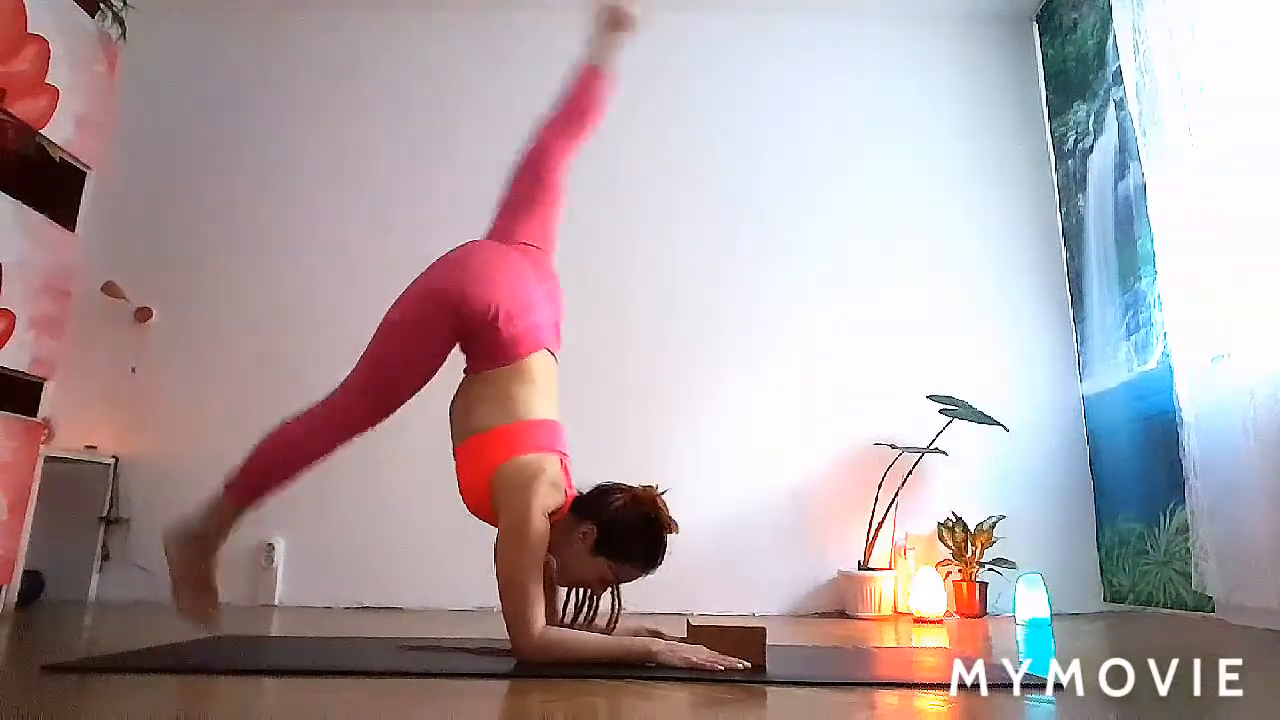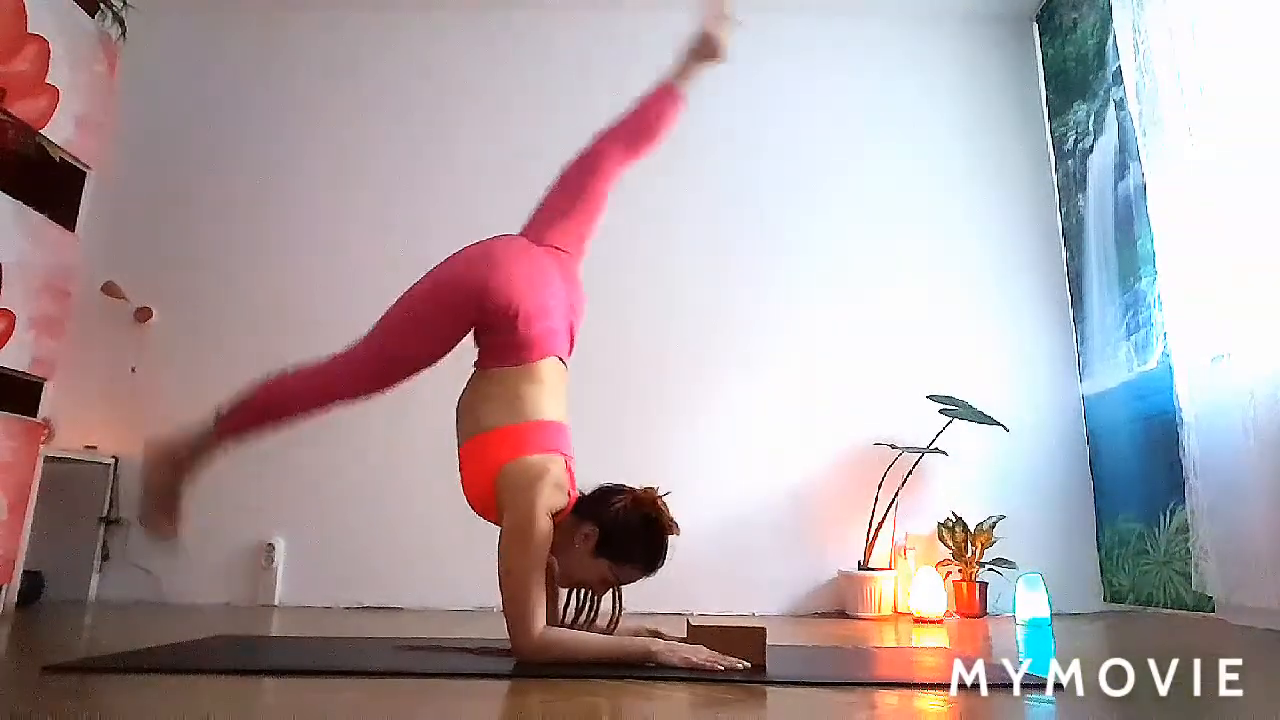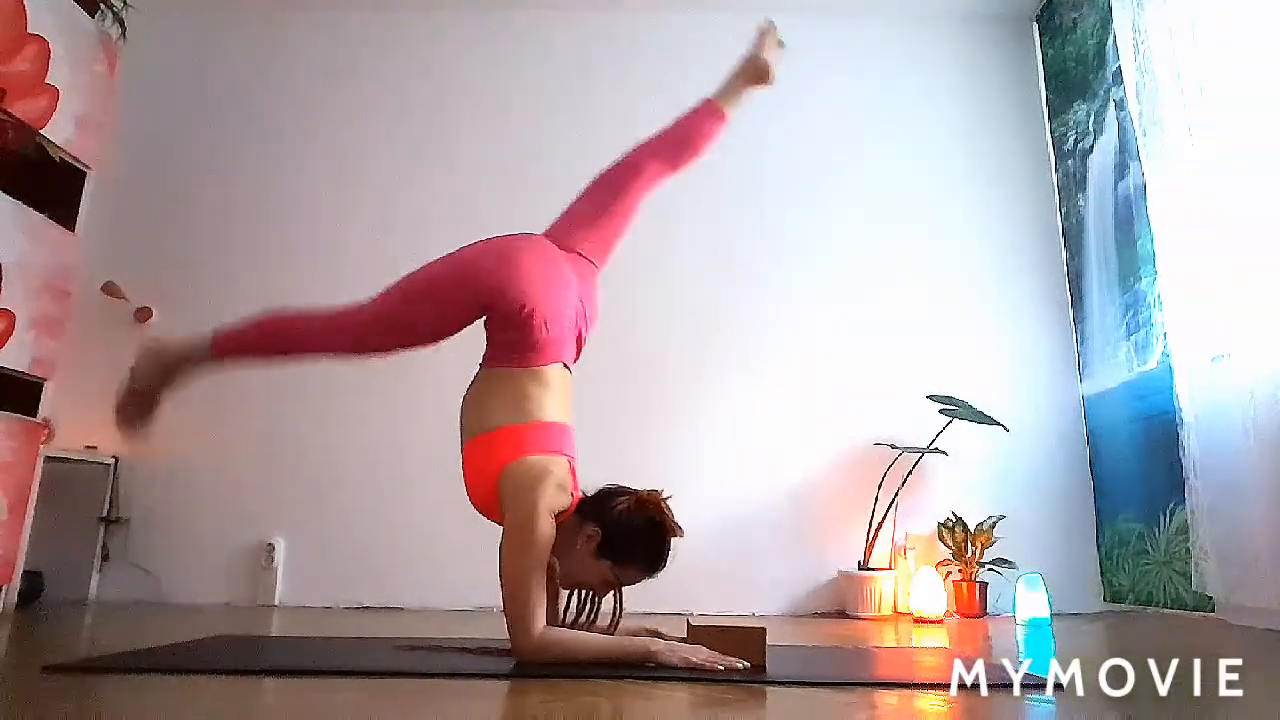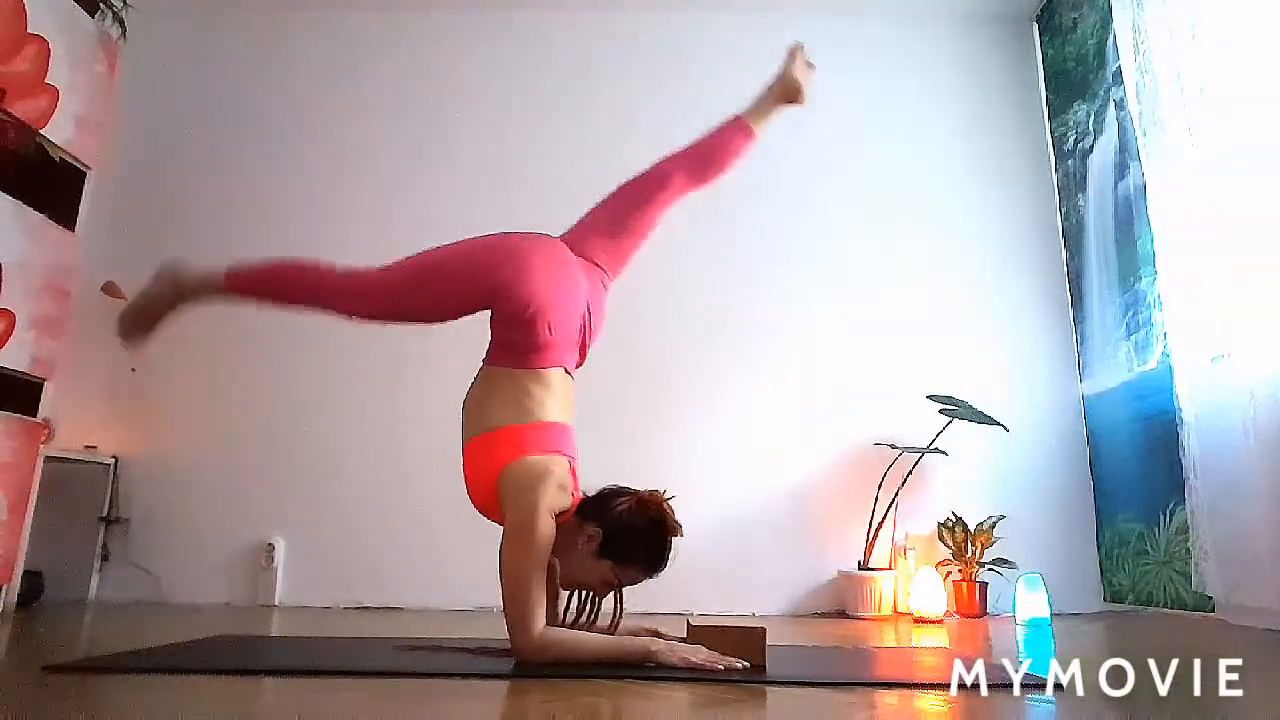
dt=0.1s
person 1, frame 1
right shoulder: (533, 499)
right elbow: (530, 640)
right wrist: (650, 647)
left hip: (516, 279)
right hip: (475, 294)
left knee: (552, 155)
right knee: (344, 414)
person 1, frame 2
right shoulder: (536, 500)
right elbow: (530, 639)
right wrist: (651, 648)
left hip: (540, 281)
right hip: (506, 288)
left knee: (610, 156)
right knee: (340, 377)
left ankle: (691, 63)
person 1, frame 3
right shoulder: (535, 502)
right elbow: (529, 639)
right wrist: (646, 648)
left hip: (558, 286)
right hip: (519, 284)
left knee: (644, 169)
right knee: (339, 332)
left ankle: (738, 82)
person 1, frame 4
right shoulder: (537, 497)
right elbow: (529, 639)
right wrist: (649, 646)
left hip: (569, 288)
right hip: (527, 285)
left knee: (670, 182)
right knee: (351, 292)
left ankle: (769, 99)
